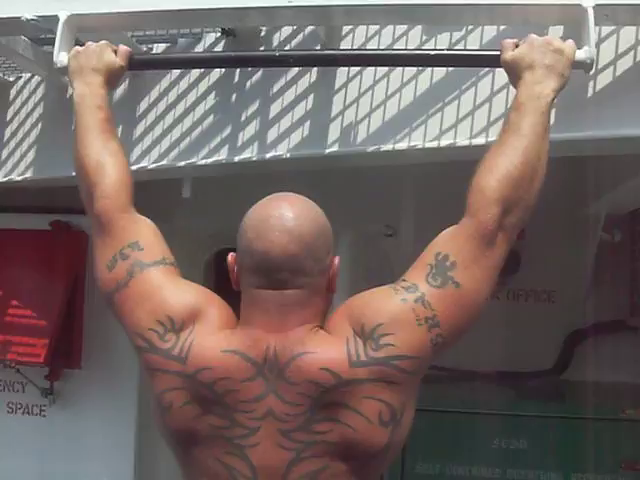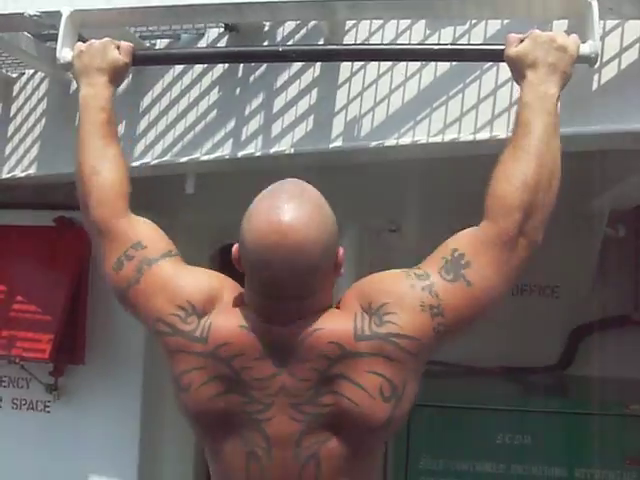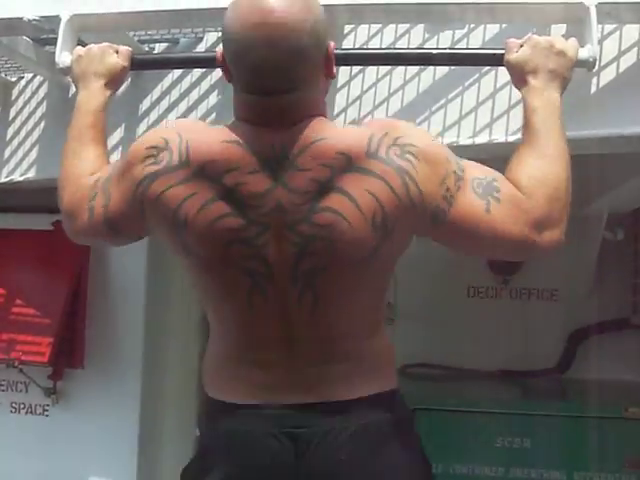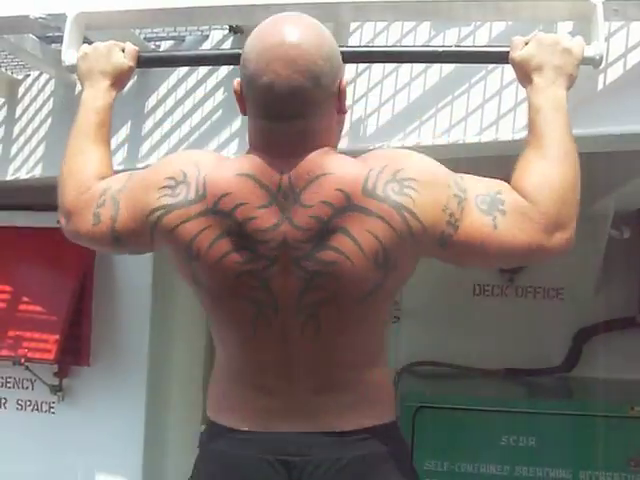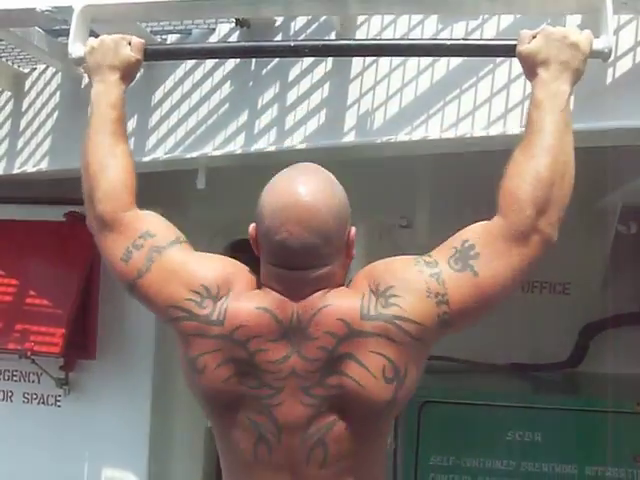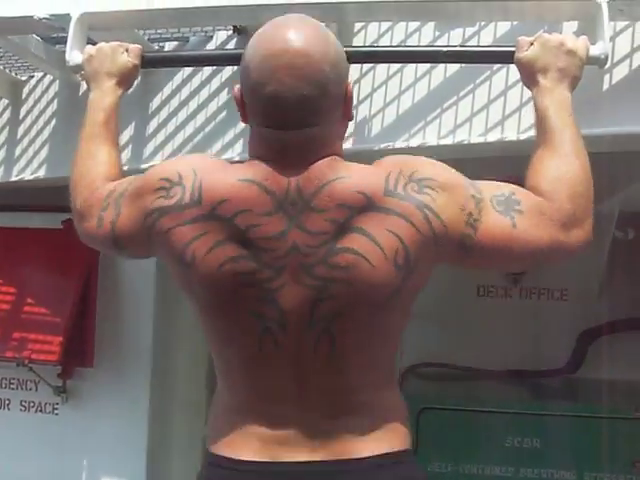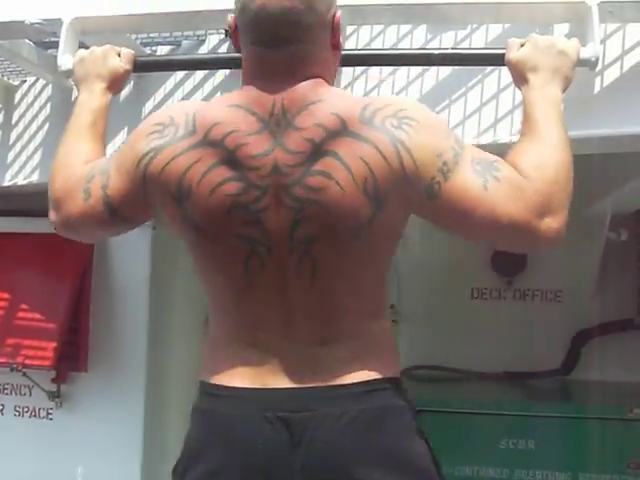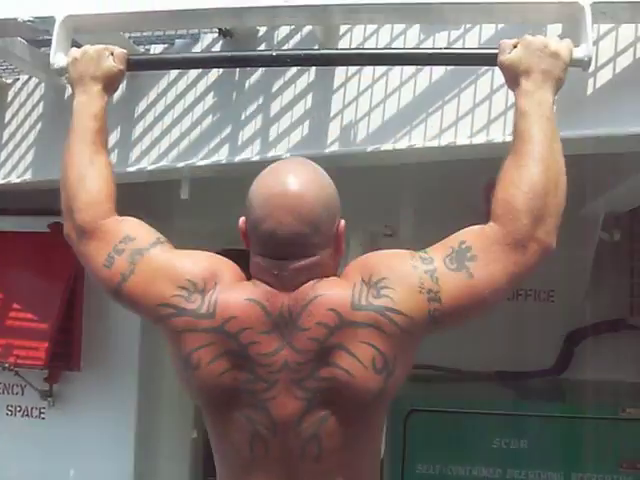
dt=0.4s
person 1, frame 1
left shoulder: (182, 344)
right shoulder: (377, 352)
left elbow: (109, 207)
right elbow: (494, 215)
left wrist: (90, 86)
right wrist: (537, 87)
person 1, frame 2
left shoulder: (196, 321)
right shoulder: (387, 325)
left elbow: (105, 215)
right elbow: (514, 221)
left wrist: (95, 86)
right wrist: (540, 84)
person 1, frame 3
left shoulder: (171, 158)
right shoulder: (391, 156)
left elbow: (80, 215)
right elbow: (540, 225)
left wrist: (93, 87)
right wrist: (542, 88)
right hip: (364, 436)
person 1, frame 4
left shoulder: (189, 189)
right shoulder: (391, 190)
left elbow: (77, 210)
right elbow: (549, 224)
left wrist: (98, 88)
right wrist: (549, 87)
person 1, frame 5
left shoulder: (210, 309)
right shoulder: (392, 314)
left elbow: (110, 215)
right elbow: (531, 222)
left wrist: (108, 82)
right wrist: (552, 81)
person 1, frame 6
left shoulder: (184, 190)
right shoulder: (410, 195)
left elbow: (91, 215)
right elbow: (567, 224)
left wrist: (104, 89)
right wrist: (552, 87)
person 1, frame 7
left shoulder: (177, 132)
right shoulder: (390, 127)
left elbow: (68, 205)
right elbow: (542, 212)
left wrist: (94, 90)
right wrist: (543, 84)
right hip: (362, 434)
person 1, frame 8
left shoulder: (198, 305)
right shoulder: (384, 307)
left elbow: (87, 225)
right elbow: (528, 232)
left wrist: (90, 94)
right wrist: (535, 90)
